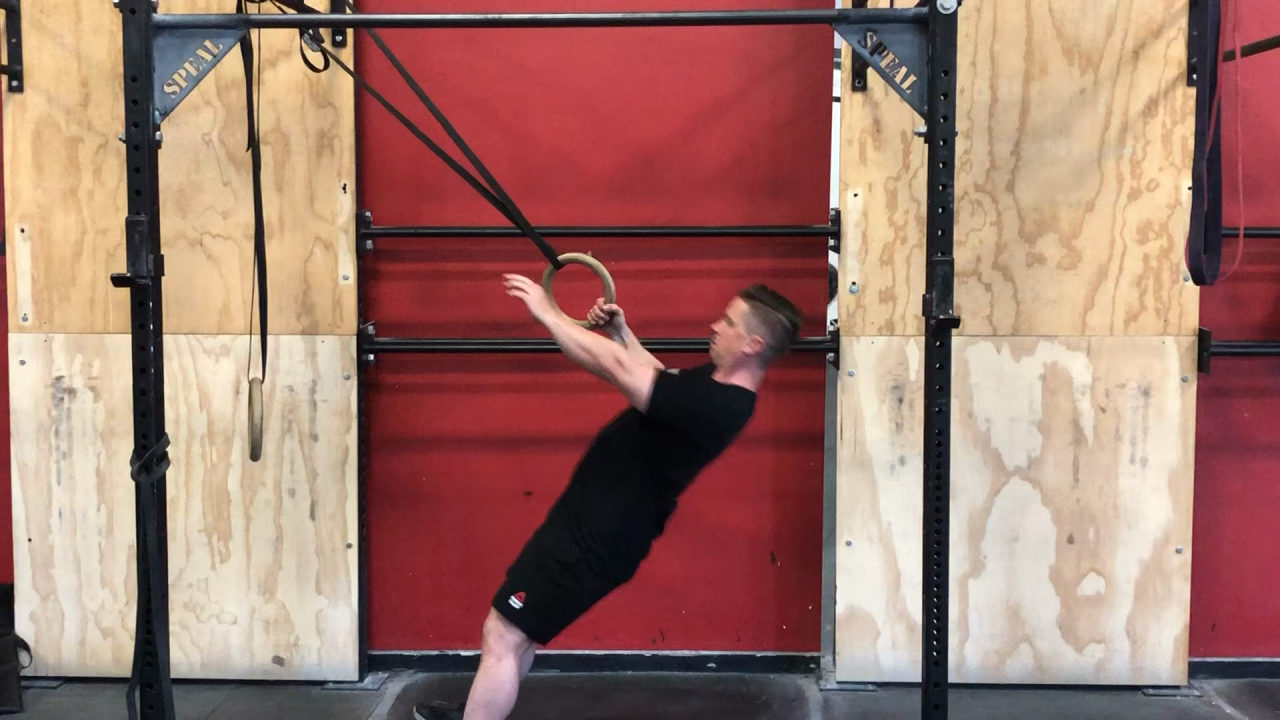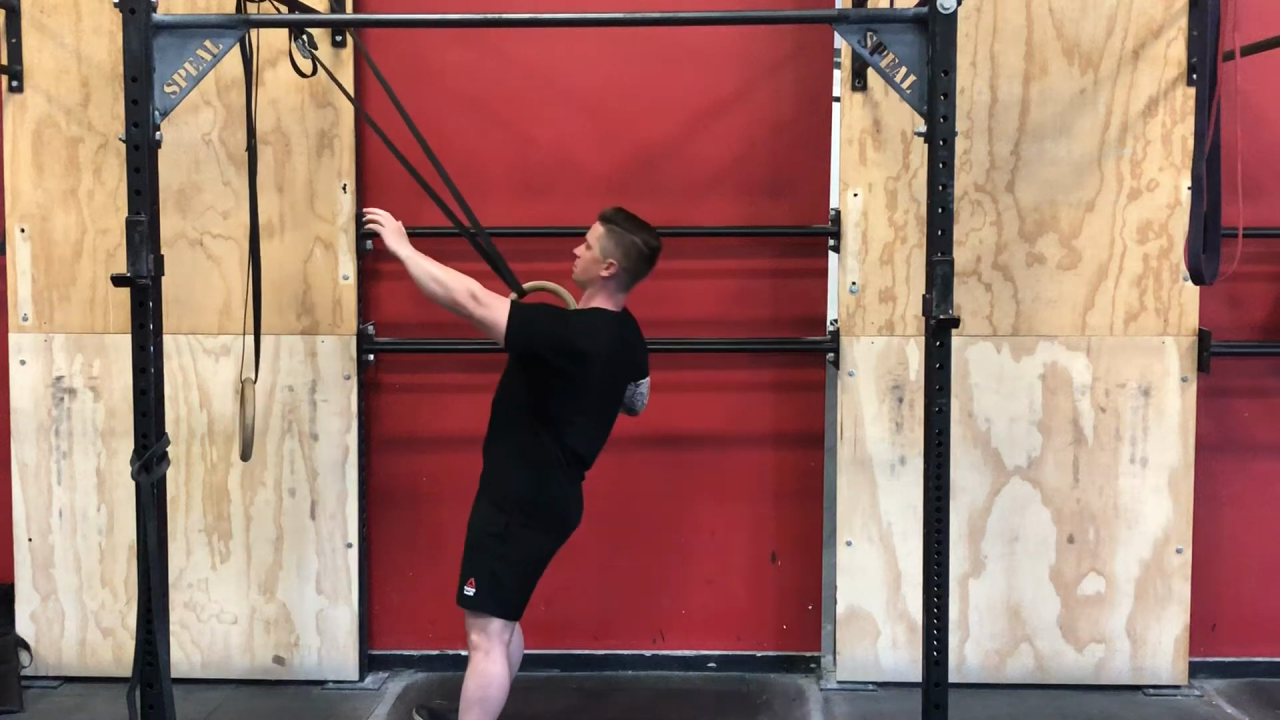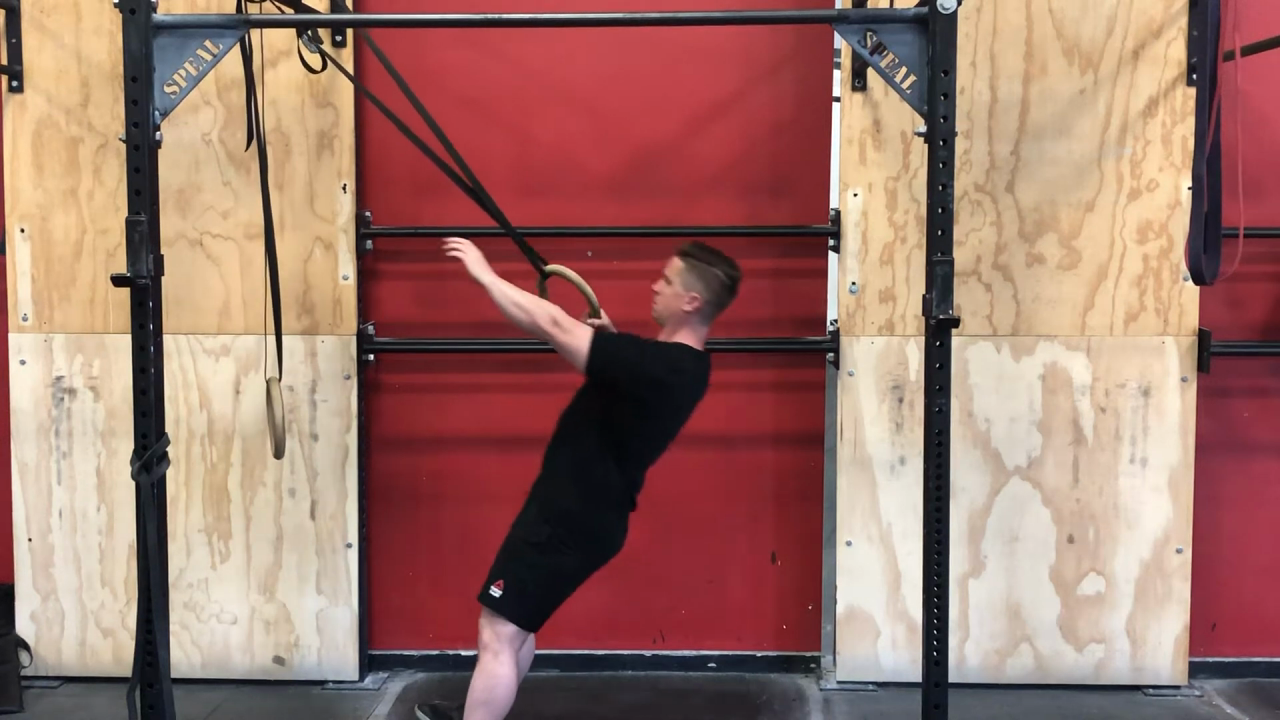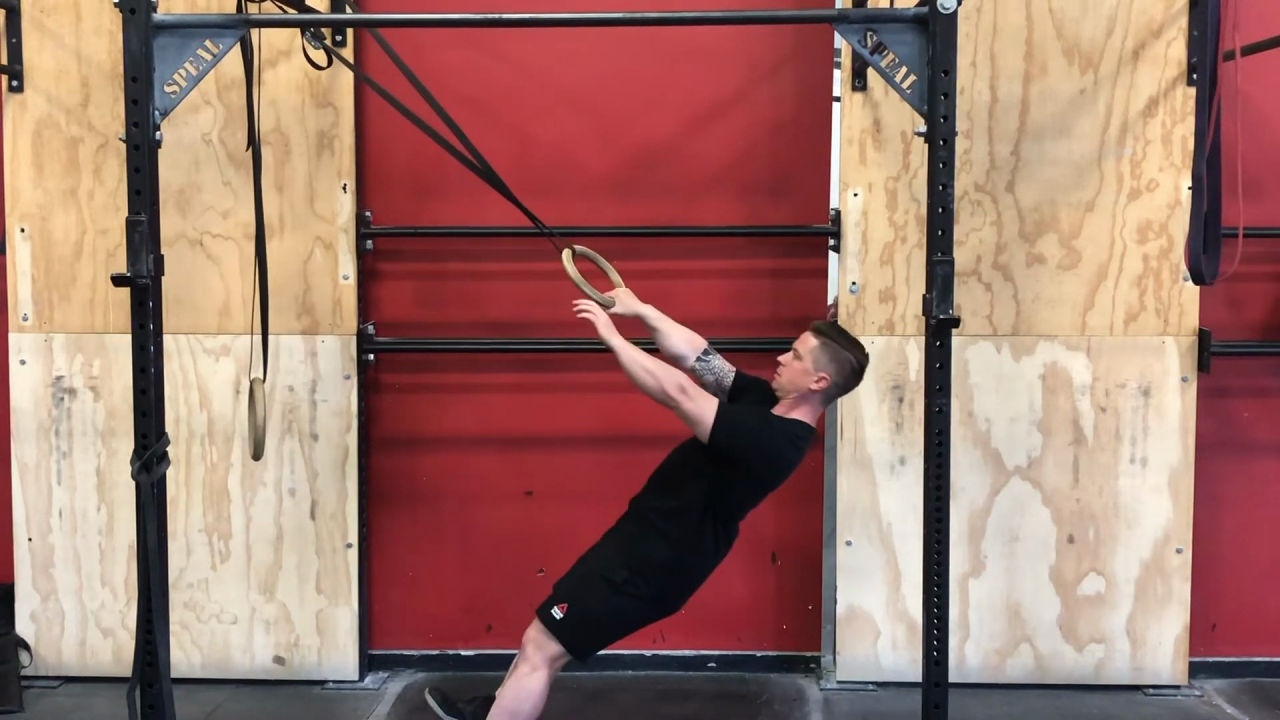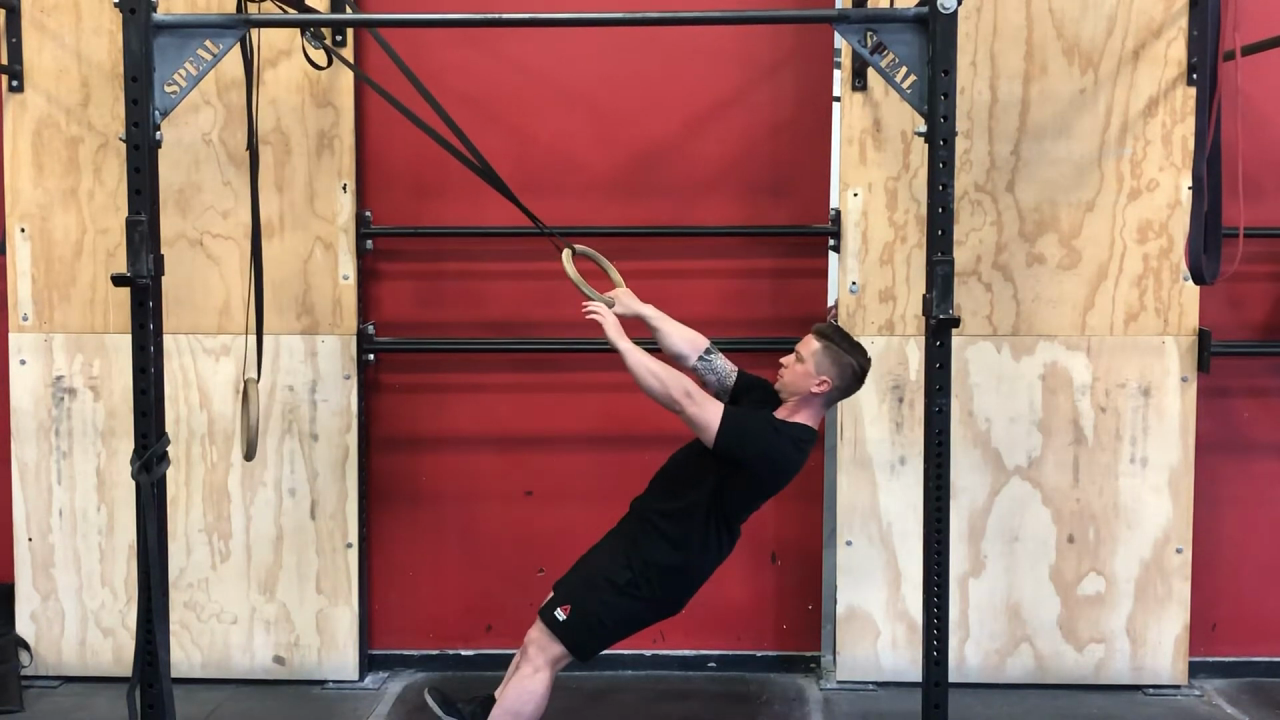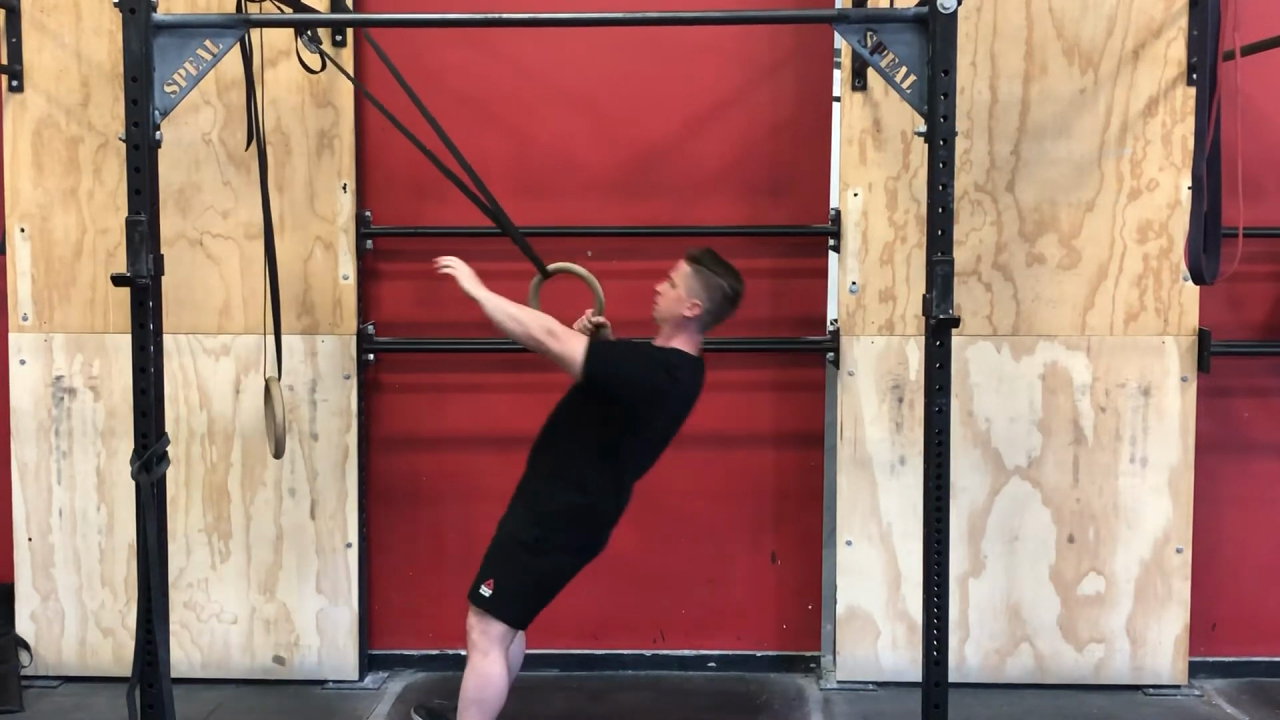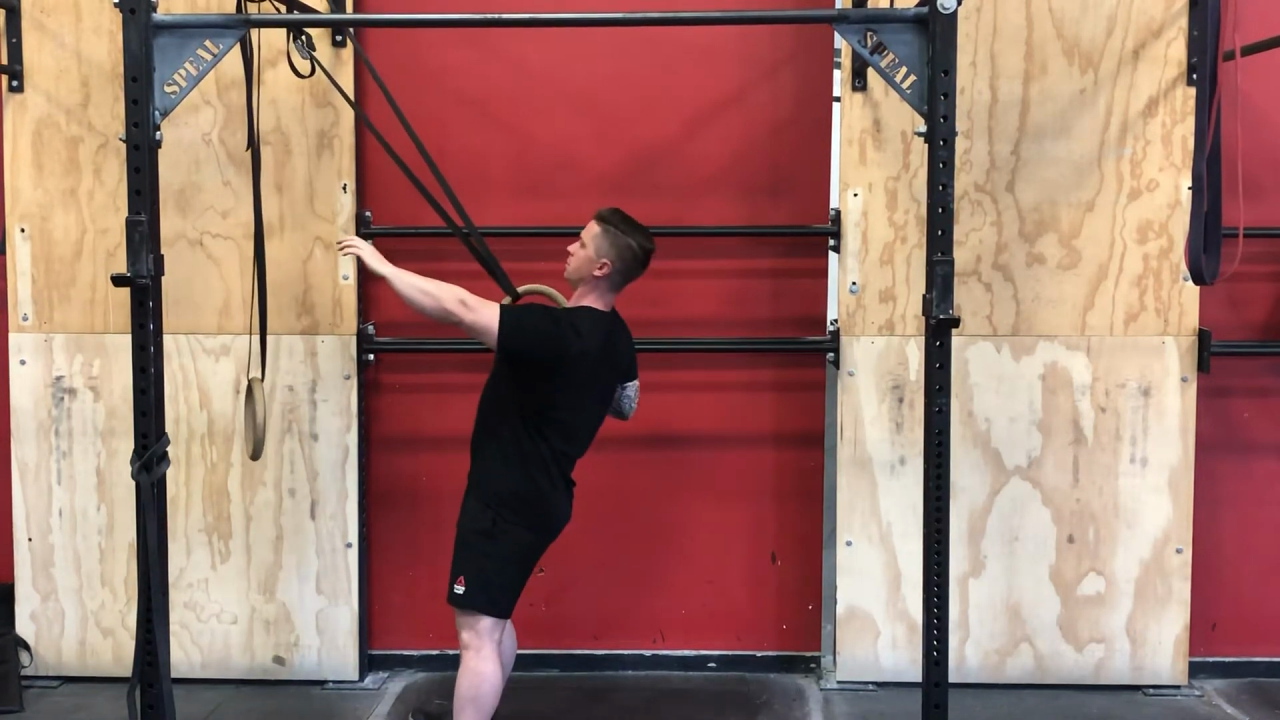
dt=0.7s
person 1, frame 1
left shoulder: (713, 407)
right shoulder: (718, 386)
left elbow: (618, 368)
right elbow: (656, 376)
left wrist: (547, 312)
right wrist: (620, 330)
left hip: (595, 537)
right hip: (593, 521)
left knee: (502, 637)
right knee: (516, 629)
person 1, frame 2
left shoulder: (572, 333)
right shoulder: (624, 334)
left elbow: (471, 299)
right elbow: (637, 401)
left wrist: (402, 247)
left hip: (523, 500)
right hip: (541, 494)
left knee: (486, 633)
right knee: (501, 620)
person 1, frame 3
left shoulder: (658, 367)
right shoulder: (682, 362)
left elbow: (554, 327)
left wrist: (484, 274)
right wrist: (609, 333)
left hip: (570, 517)
right hip: (585, 510)
left knee: (499, 633)
right knee: (516, 624)
person 1, frame 4
left shoulder: (772, 441)
right shoulder: (767, 402)
left elbow: (678, 394)
right elbow: (697, 358)
left wrist: (611, 335)
right wrist: (640, 310)
left hip: (651, 562)
right hip: (645, 538)
left knee: (540, 647)
right knee: (549, 620)
person 1, frame 5
left shoulder: (776, 445)
right shoulder: (769, 404)
left elbow: (683, 398)
right elbow: (700, 356)
left wrist: (619, 339)
right wrist: (641, 311)
left hip: (654, 564)
right hip: (647, 539)
left knee: (543, 650)
right knee: (550, 618)
person 1, frame 6
left shoulder: (652, 372)
right shoulder: (676, 366)
left elbow: (549, 338)
left wrist: (475, 288)
right wrist: (604, 337)
left hip: (557, 515)
right hip: (572, 508)
left knee: (487, 631)
right knee: (504, 623)
person 1, frame 7
left shoulder: (560, 332)
right shoulder: (612, 335)
left elbow: (459, 307)
right elbow: (626, 406)
left wrist: (383, 266)
left hip: (510, 500)
right hip: (533, 495)
left knee: (478, 633)
right knee: (494, 622)
